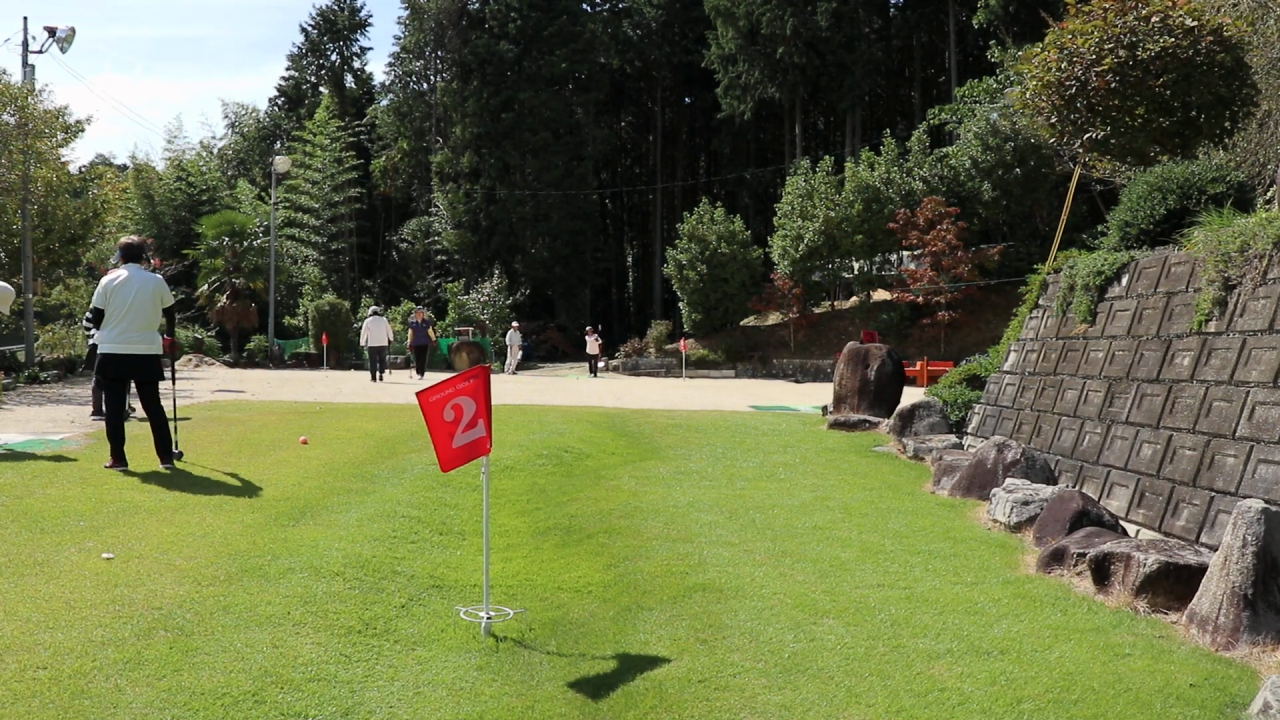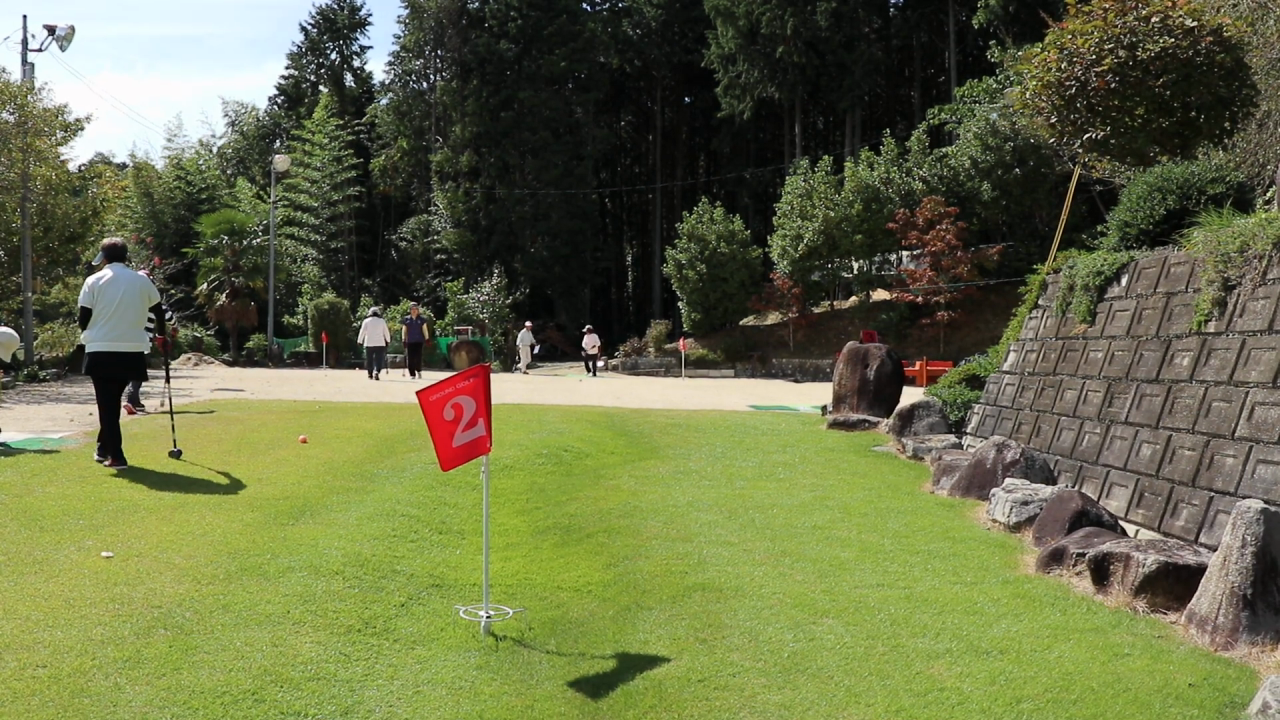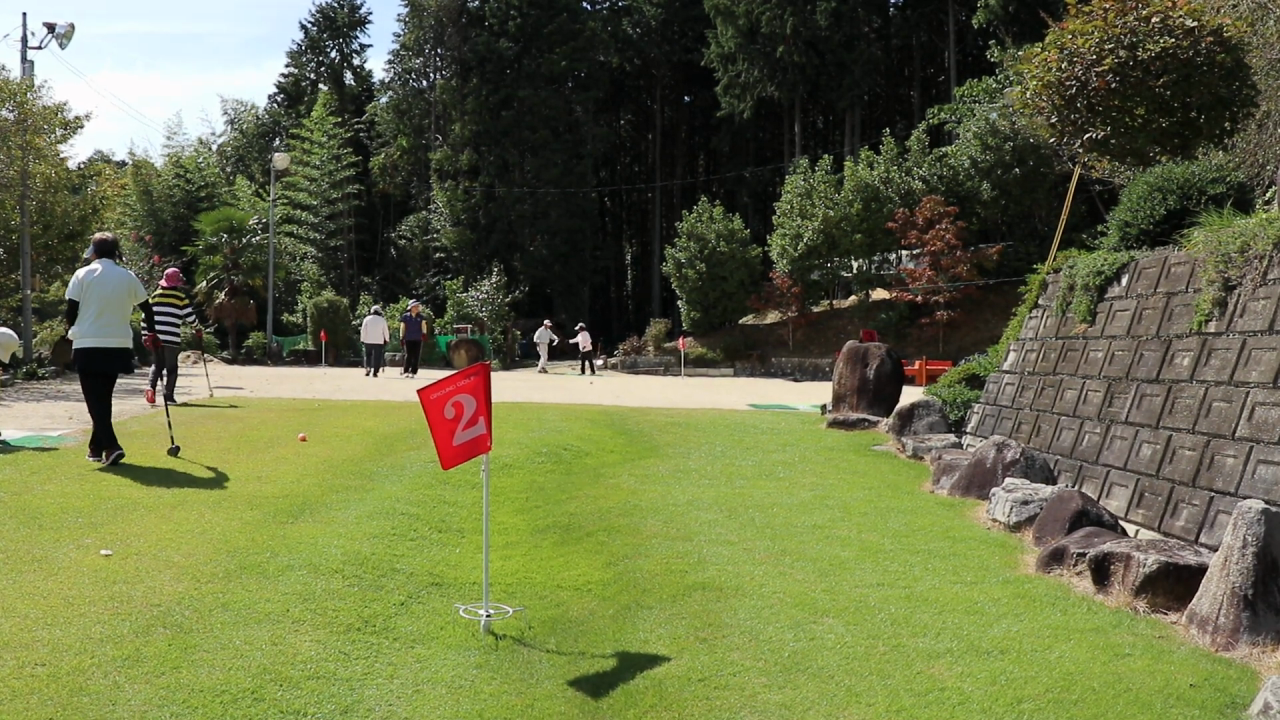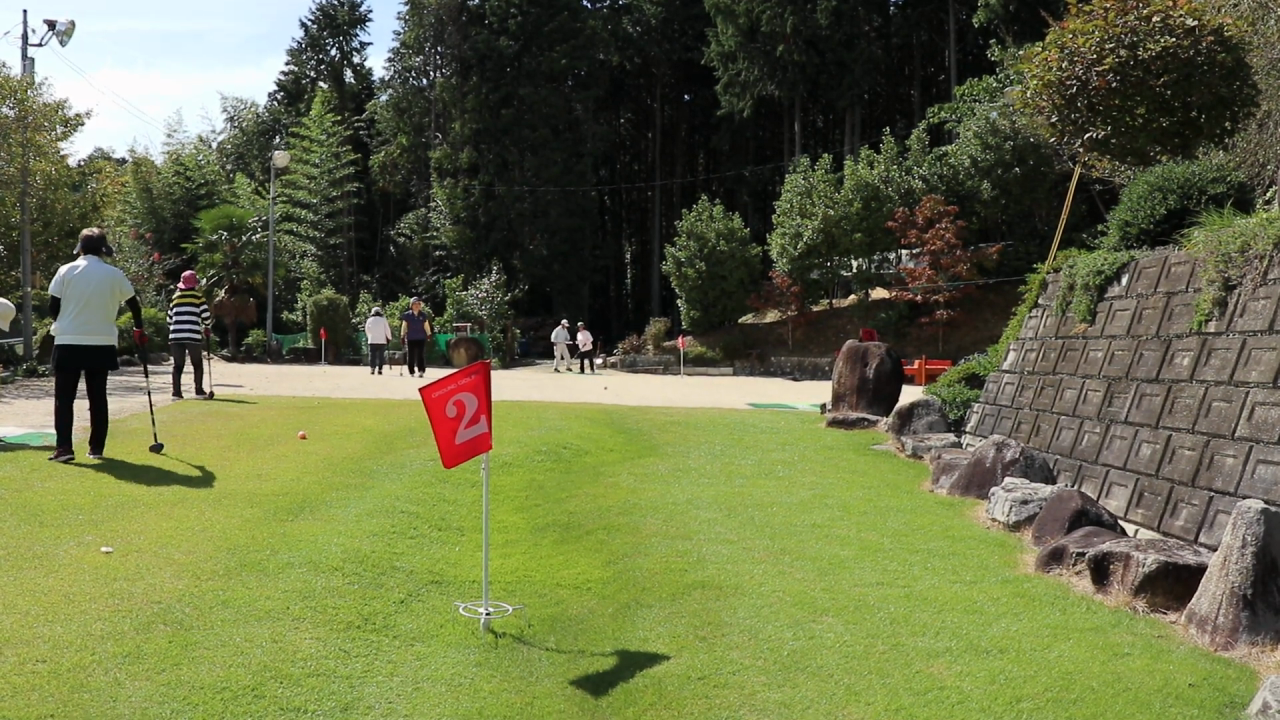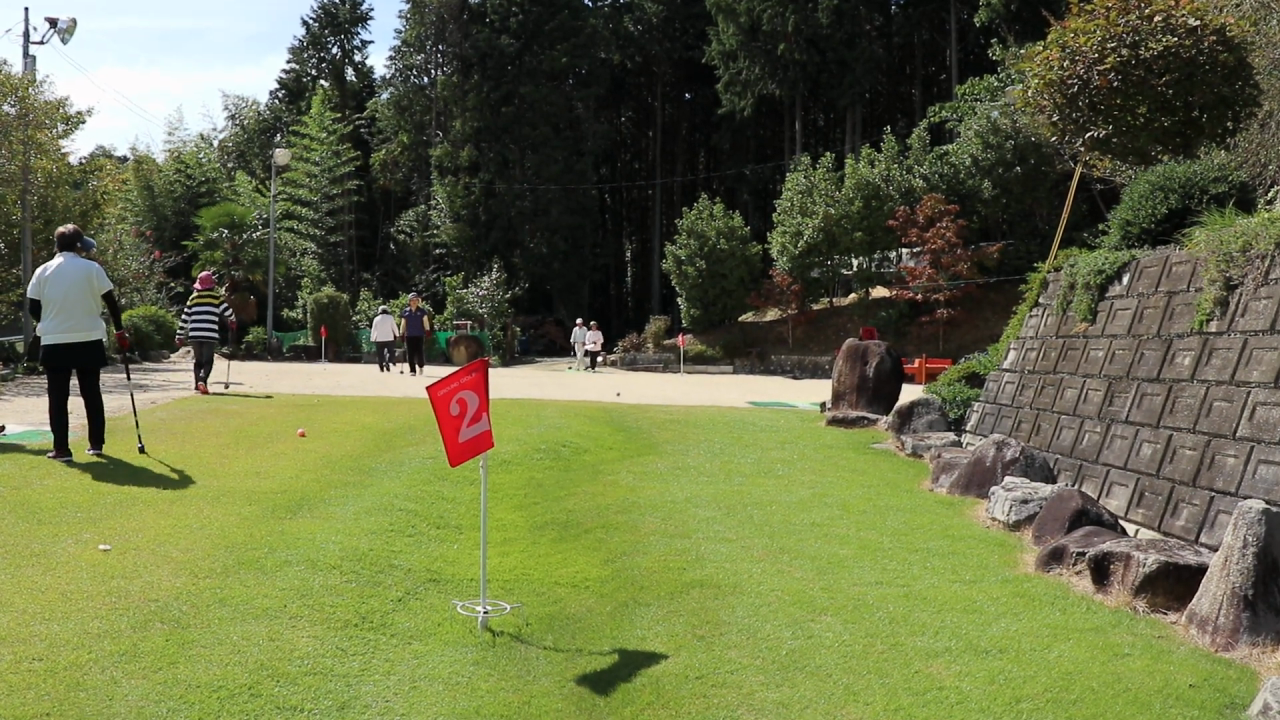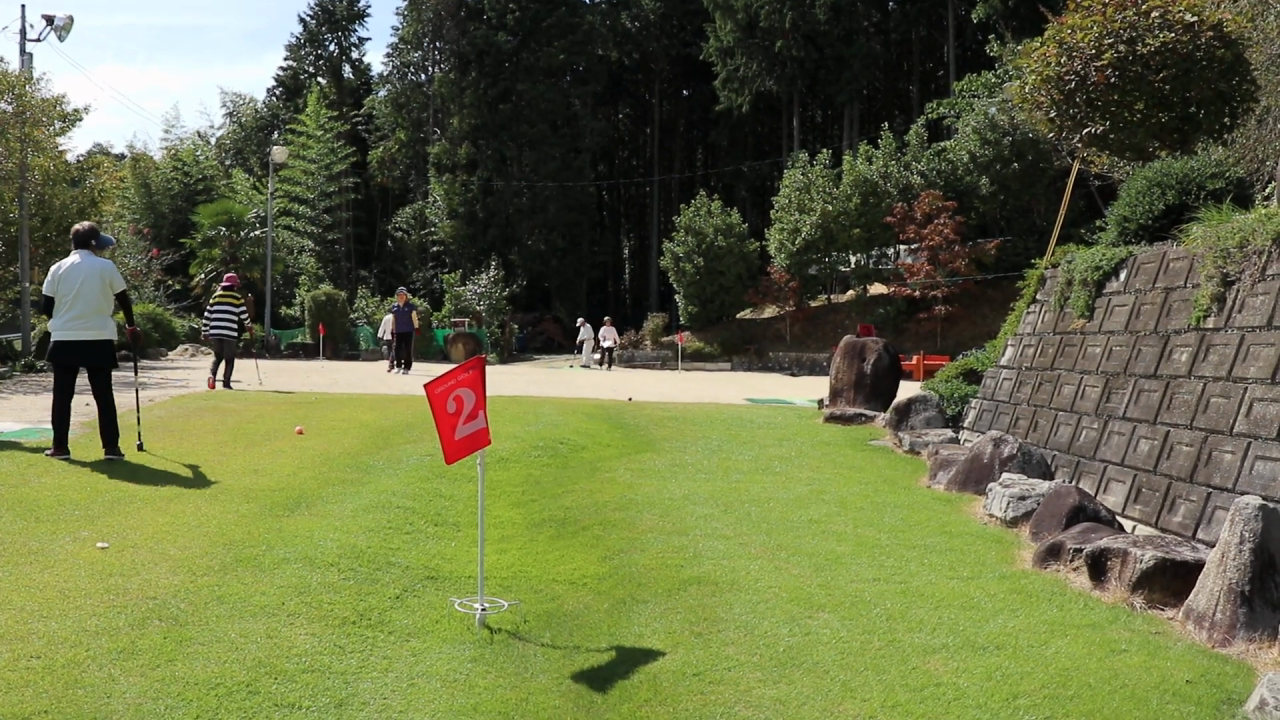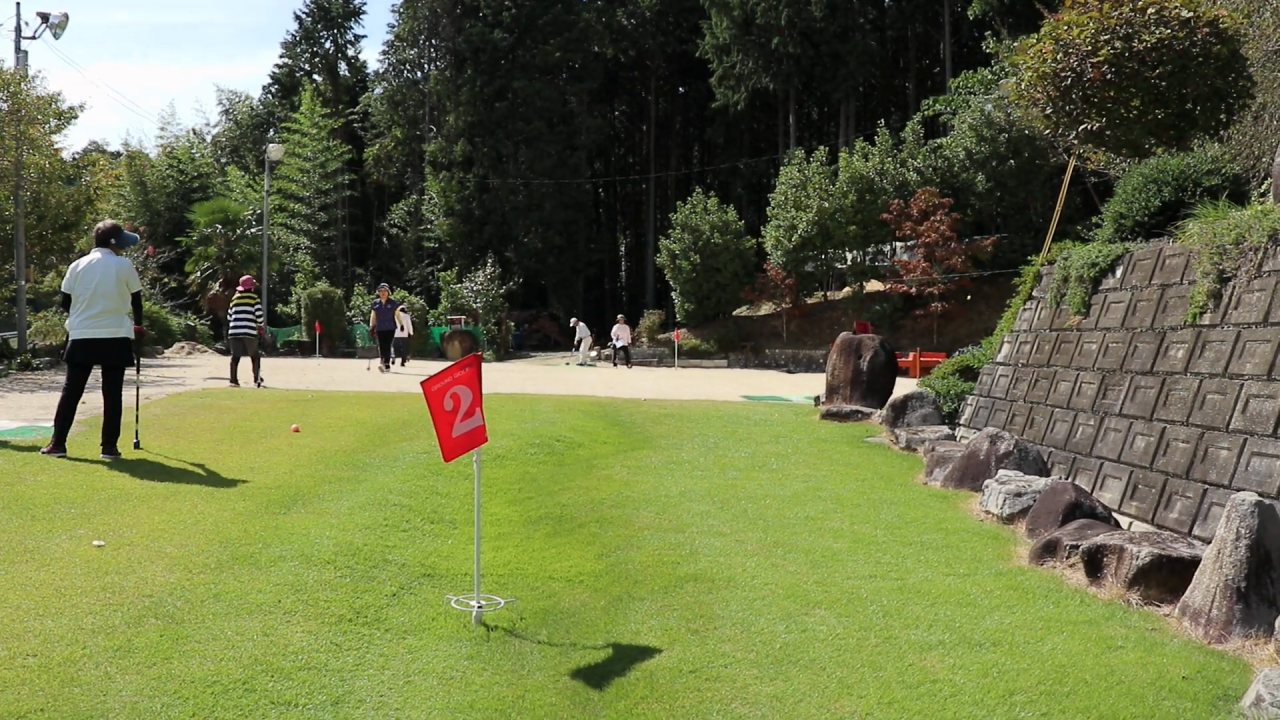
dt=0.7s
person 1, frame 1
left shoulder: (108, 281)
right shoulder: (156, 281)
left elbow: (96, 318)
right elbow: (170, 314)
right wrist: (169, 338)
left hip: (112, 352)
right hip: (146, 352)
left knee: (114, 407)
right knee: (153, 406)
left ankle: (118, 458)
right ankle: (166, 456)
person 1, frame 2
left shoulder: (94, 281)
right shoulder: (141, 280)
left elbow: (84, 318)
right elbow: (158, 311)
left wrist: (92, 333)
right wrist: (161, 335)
left hip: (101, 350)
right hip: (132, 350)
left knee: (106, 404)
right knee: (114, 402)
left ankle: (116, 456)
right ankle: (104, 448)
person 1, frame 3
left shoulder: (83, 274)
right shoulder: (128, 277)
left elbow: (71, 310)
right elbow: (147, 309)
left wrist: (71, 330)
right wrist: (151, 334)
left hip: (88, 345)
right hip: (117, 346)
left knee: (94, 400)
right knee: (104, 398)
left ankle: (111, 446)
right ankle: (97, 448)
person 1, frame 4
left shoulder: (66, 271)
right shoulder: (114, 274)
left elbow: (53, 307)
right elbow: (134, 305)
right wrist: (139, 330)
left hip: (69, 343)
right hip: (101, 344)
left knee: (64, 397)
right knee: (98, 397)
left ankle: (64, 447)
right ankle: (97, 447)
person 1, frame 5
left shoulder: (43, 271)
right shoulder: (92, 268)
left elbow: (33, 309)
right elbow: (111, 302)
right wrist: (120, 331)
left hip: (54, 342)
right hip: (89, 340)
left knee: (58, 397)
right knee: (92, 394)
left ankle: (61, 449)
right ankle: (96, 444)
person 1, frame 6
left shoulder: (58, 268)
right shoulder: (106, 267)
left elbow: (46, 306)
right elbow: (123, 300)
right wrist: (131, 327)
left hip: (64, 340)
right hip: (99, 339)
left knee: (62, 395)
right knee: (104, 395)
left ankle: (60, 447)
right ankle: (111, 447)
person 1, frame 7
left shoulder: (77, 266)
right shoulder: (124, 265)
left elbow: (65, 302)
right elbow: (136, 300)
right wrist: (138, 325)
left hip: (81, 337)
right hip: (115, 337)
left knee: (71, 390)
right knee: (112, 393)
left ankle: (58, 443)
right ankle: (109, 446)
